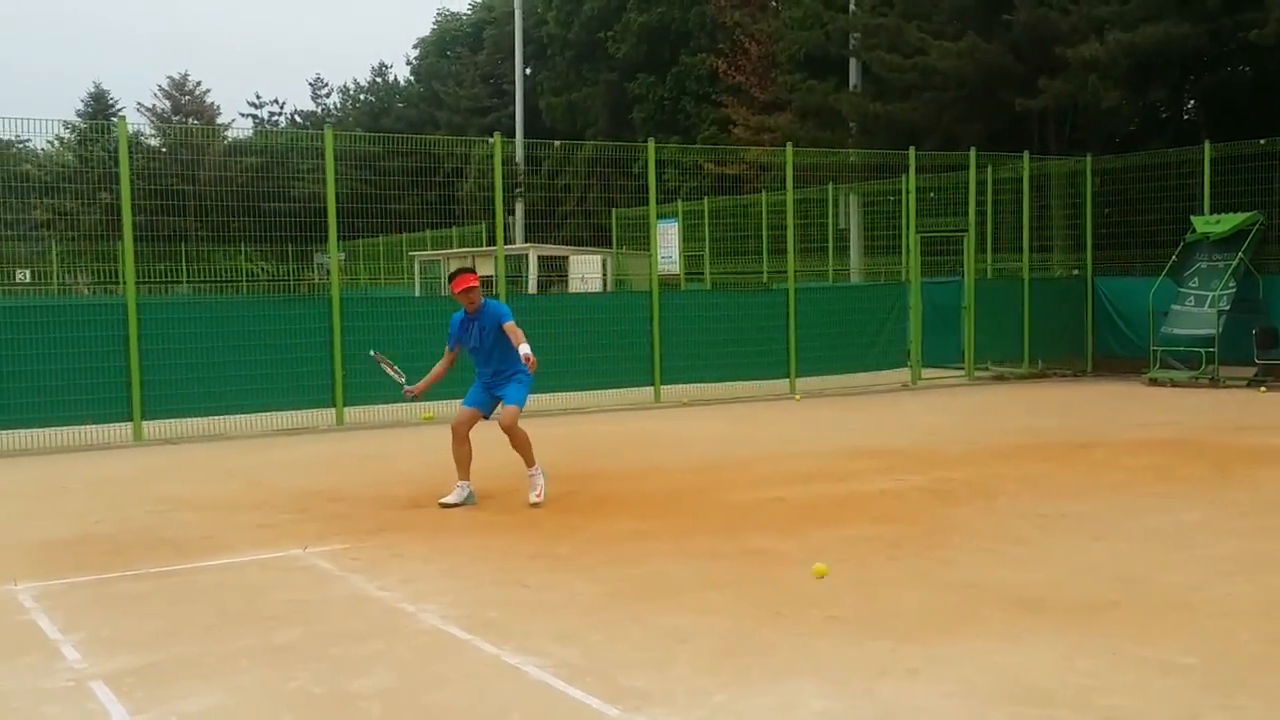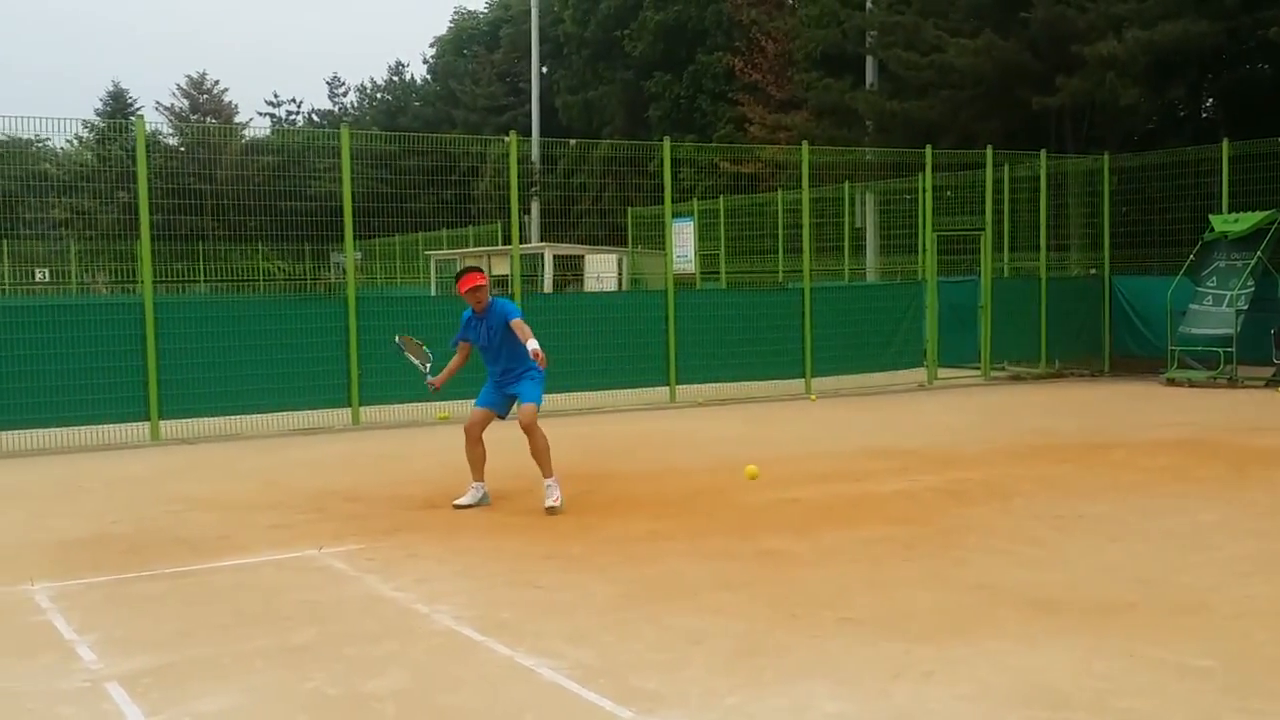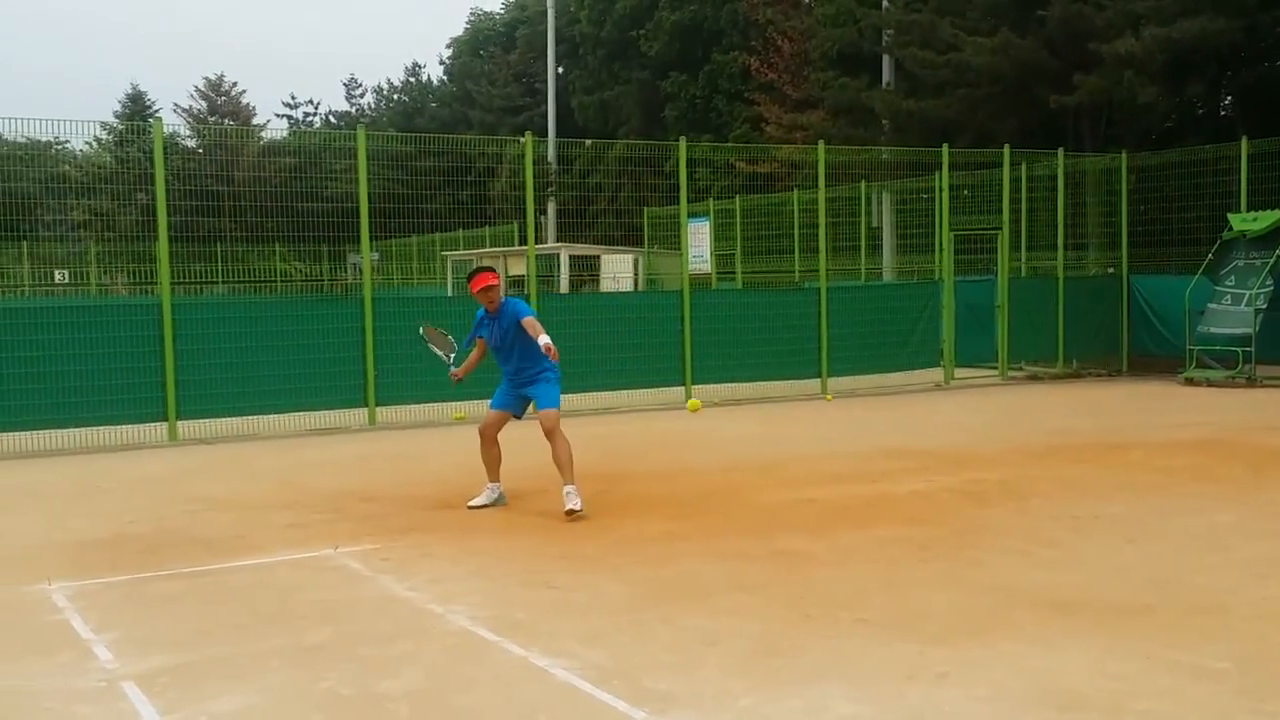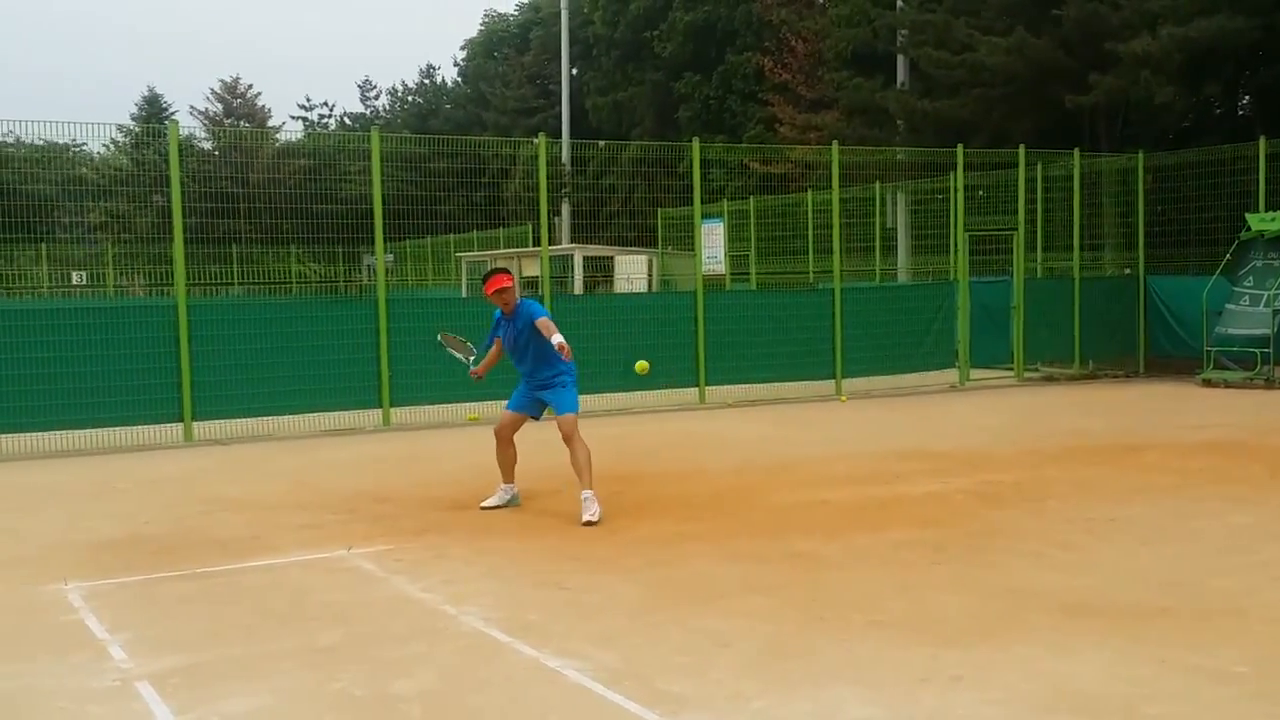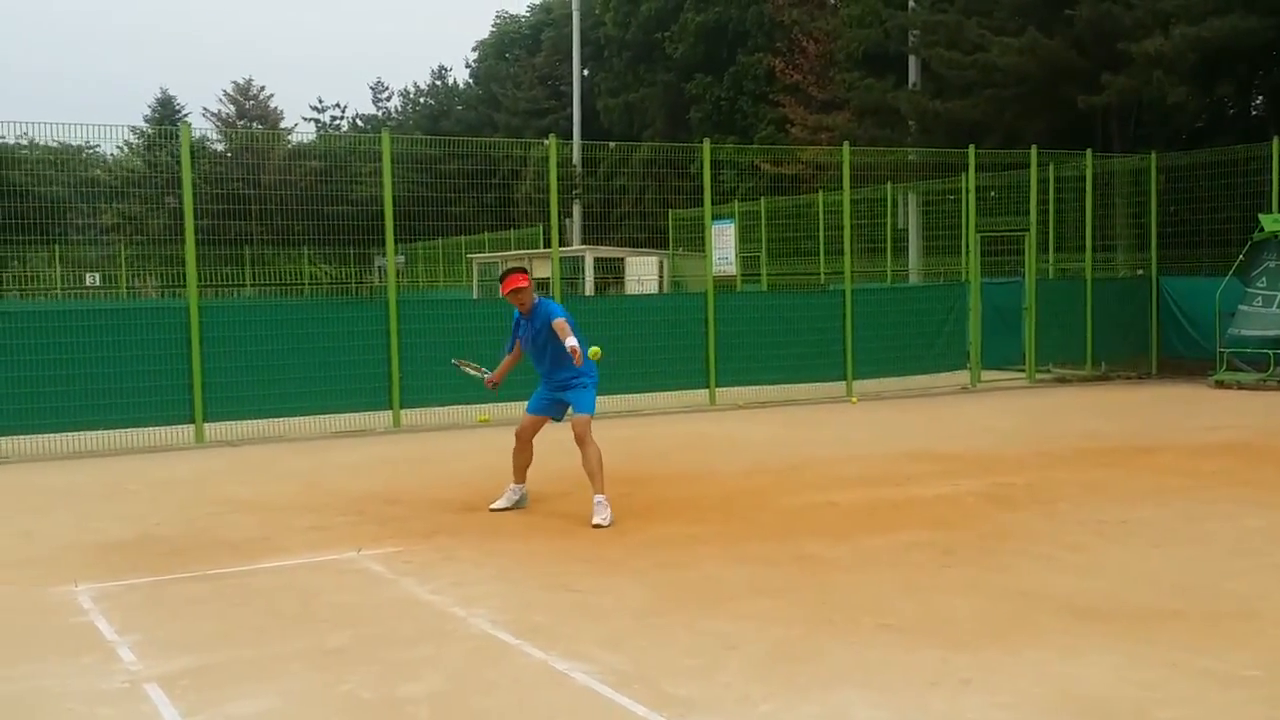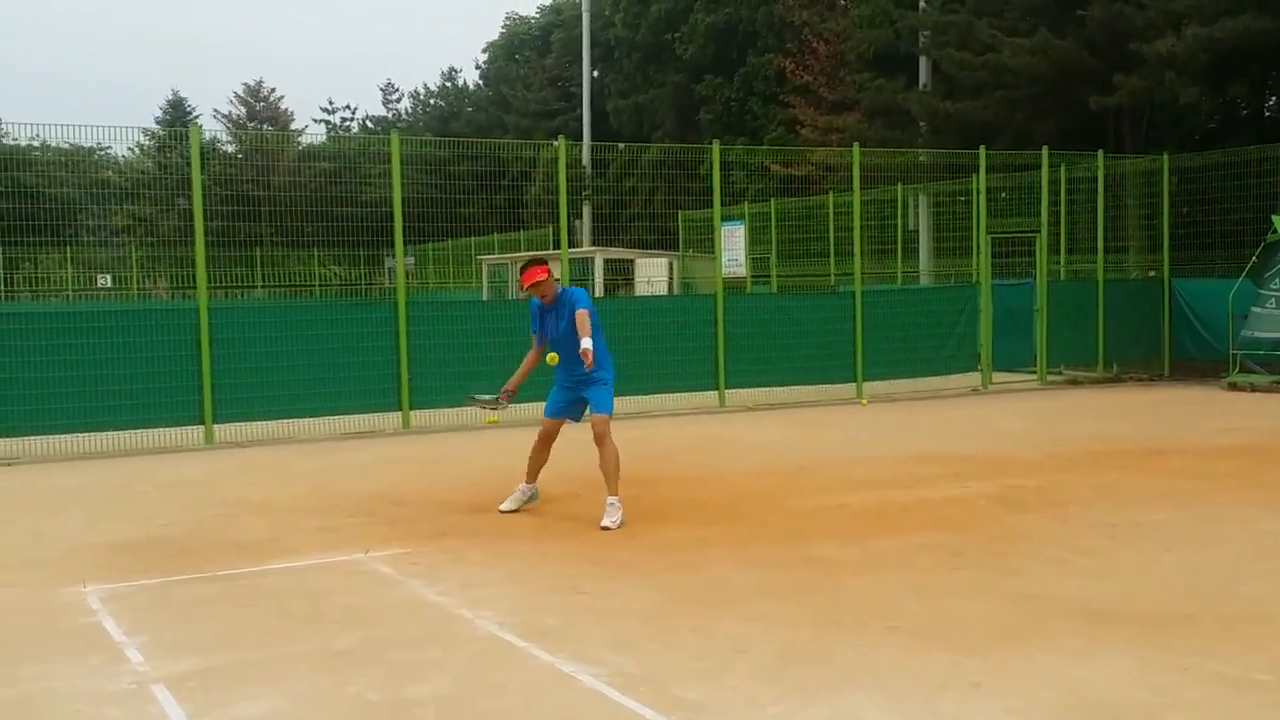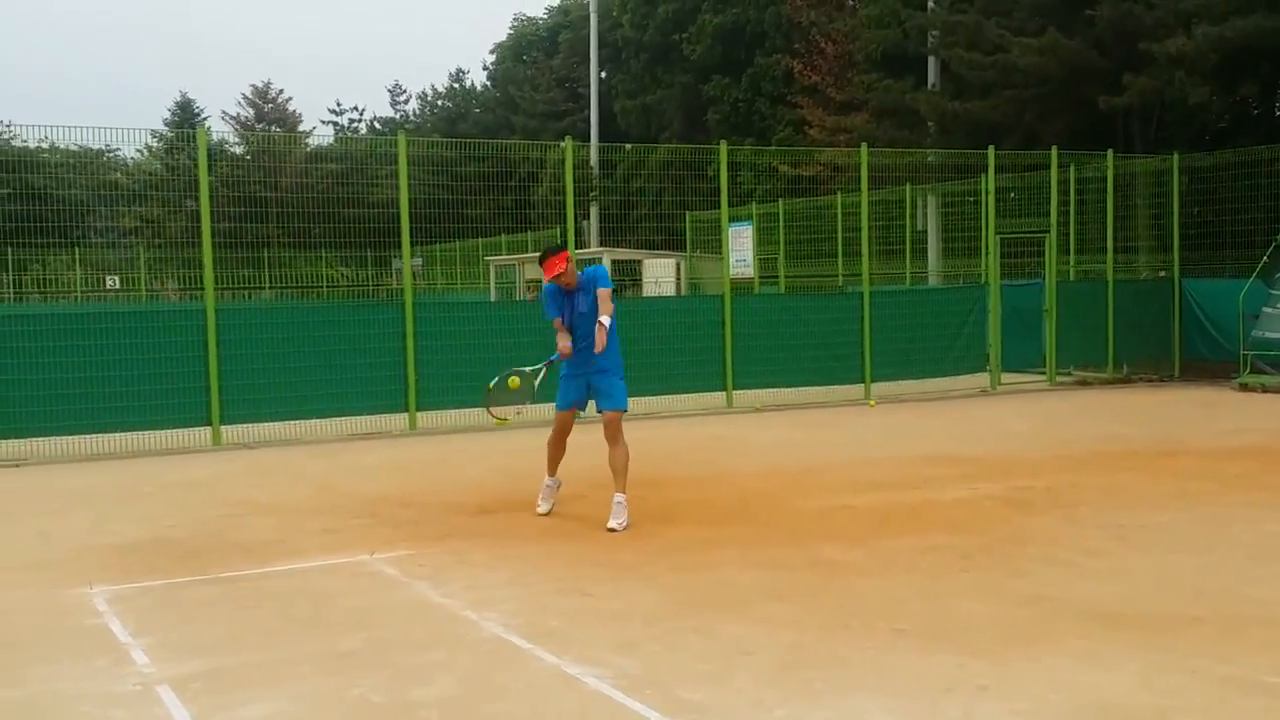
dt=0.1s
person 1, frame 1
left shoulder: (497, 308)
right shoulder: (457, 321)
left elbow: (513, 330)
right elbow: (447, 361)
left wrist: (524, 348)
right wrist: (421, 387)
left hip: (514, 376)
right hip: (485, 381)
left knee: (508, 422)
right knee: (459, 427)
left ankle: (534, 472)
right ankle: (464, 488)
person 1, frame 2
left shoulder: (505, 307)
right shoulder: (467, 318)
left elbow: (521, 328)
right elbow: (462, 354)
left wrist: (532, 345)
right wrist: (439, 379)
left hip: (527, 375)
right hip: (497, 381)
left knee: (527, 422)
right knee: (471, 428)
left ankle: (550, 484)
right ankle: (478, 489)
person 1, frame 3
left shoulder: (516, 307)
right shoulder: (482, 316)
left elbow: (532, 325)
right elbow: (480, 347)
left wrist: (544, 340)
right wrist: (462, 370)
left hip: (542, 375)
right hip: (512, 381)
left knee: (551, 427)
right knee: (486, 430)
left ankle: (570, 493)
right ankle: (494, 490)
person 1, frame 4
left shoulder: (531, 309)
right shoulder: (500, 317)
left elbow: (546, 326)
right elbow: (498, 347)
left wrist: (558, 340)
right wrist: (480, 369)
left hip: (559, 379)
right hip: (530, 383)
left knee: (570, 432)
right knee: (502, 431)
left ankle: (588, 499)
right ankle: (508, 490)
person 1, frame 5
left shoulder: (549, 308)
right shoulder: (519, 316)
left elbow: (561, 327)
right elbow: (516, 350)
left wrist: (571, 344)
right wrist: (495, 376)
left hip: (579, 380)
right hip: (550, 384)
left knee: (582, 434)
right knee: (522, 433)
left ankle: (601, 502)
right ankle: (517, 491)
person 1, frame 6
left shoulder: (576, 295)
right shoulder: (537, 308)
left elbow: (583, 320)
right elbow: (537, 350)
left wrist: (586, 344)
right wrist: (514, 383)
left hip: (597, 376)
right hip: (566, 380)
left knee: (601, 432)
right knee: (545, 435)
left ankle: (613, 504)
right ankle: (528, 489)
person 1, frame 7
left shoulder: (597, 272)
right shoulder: (551, 293)
left elbow: (605, 301)
right elbow: (561, 330)
left wrist: (603, 324)
right wrist: (563, 344)
left hip: (607, 365)
right hip: (574, 368)
left knee: (613, 429)
right knee: (560, 428)
left ankle: (620, 503)
right ankle: (551, 482)
